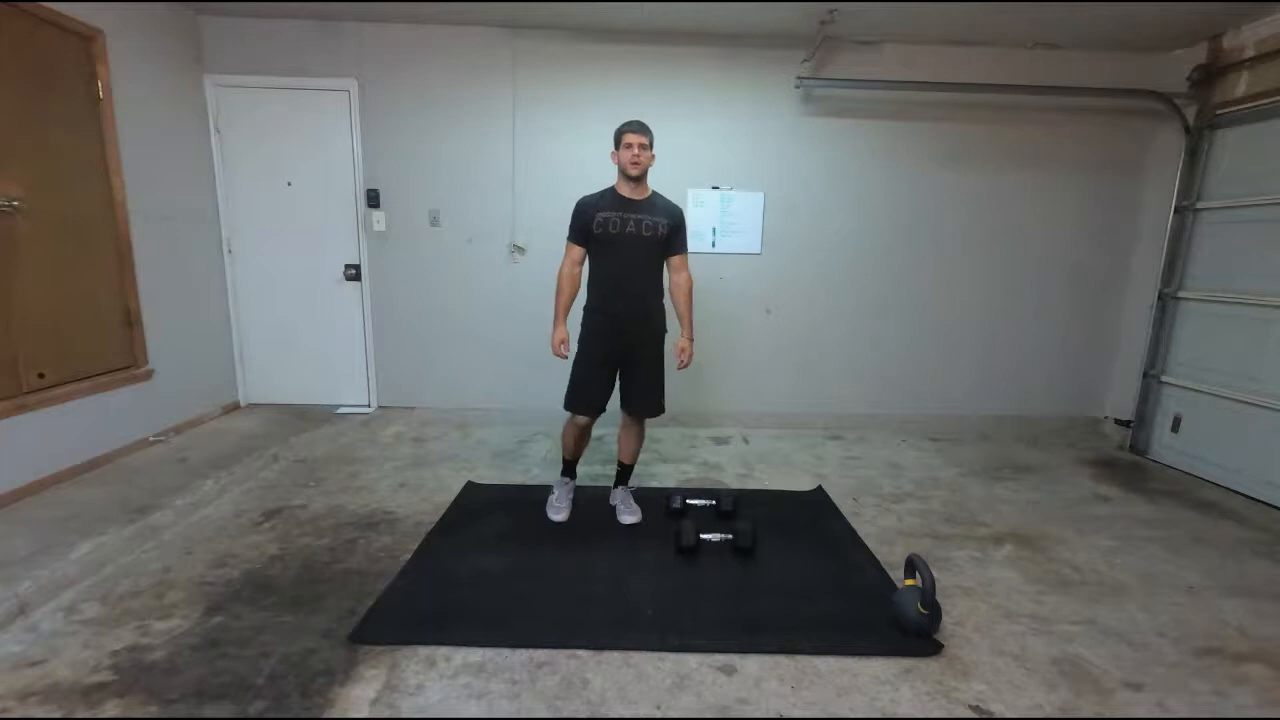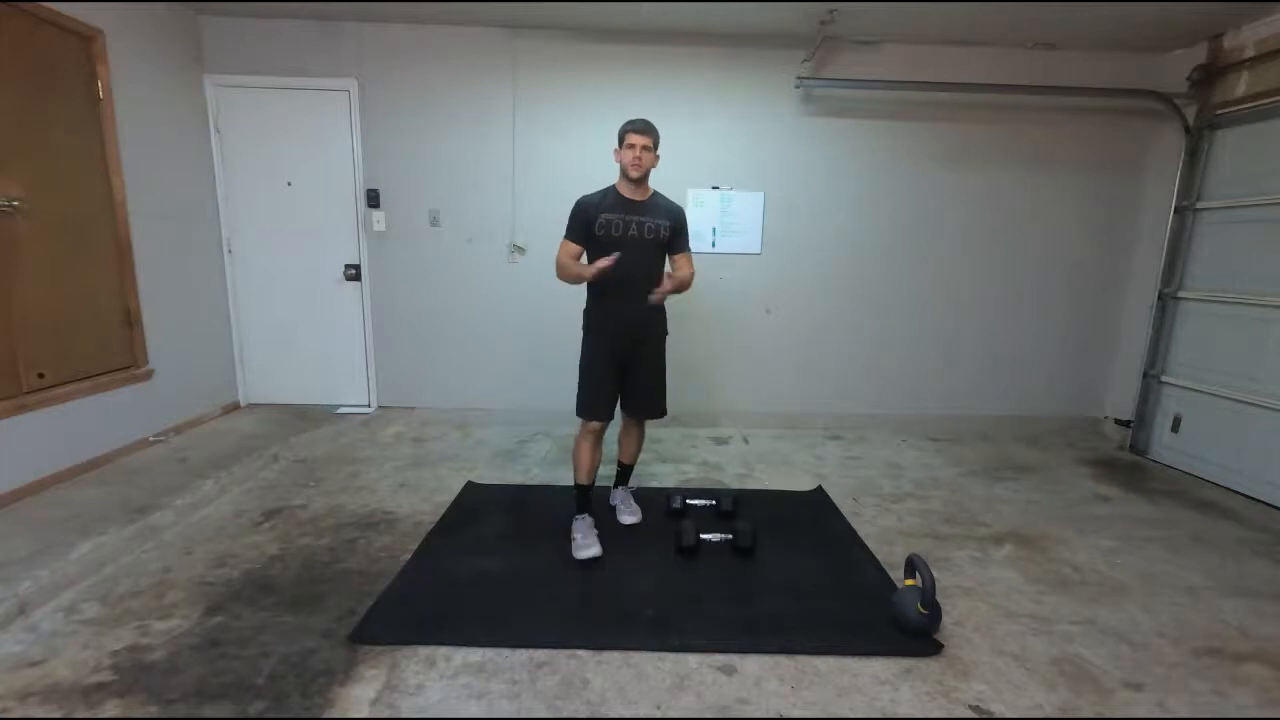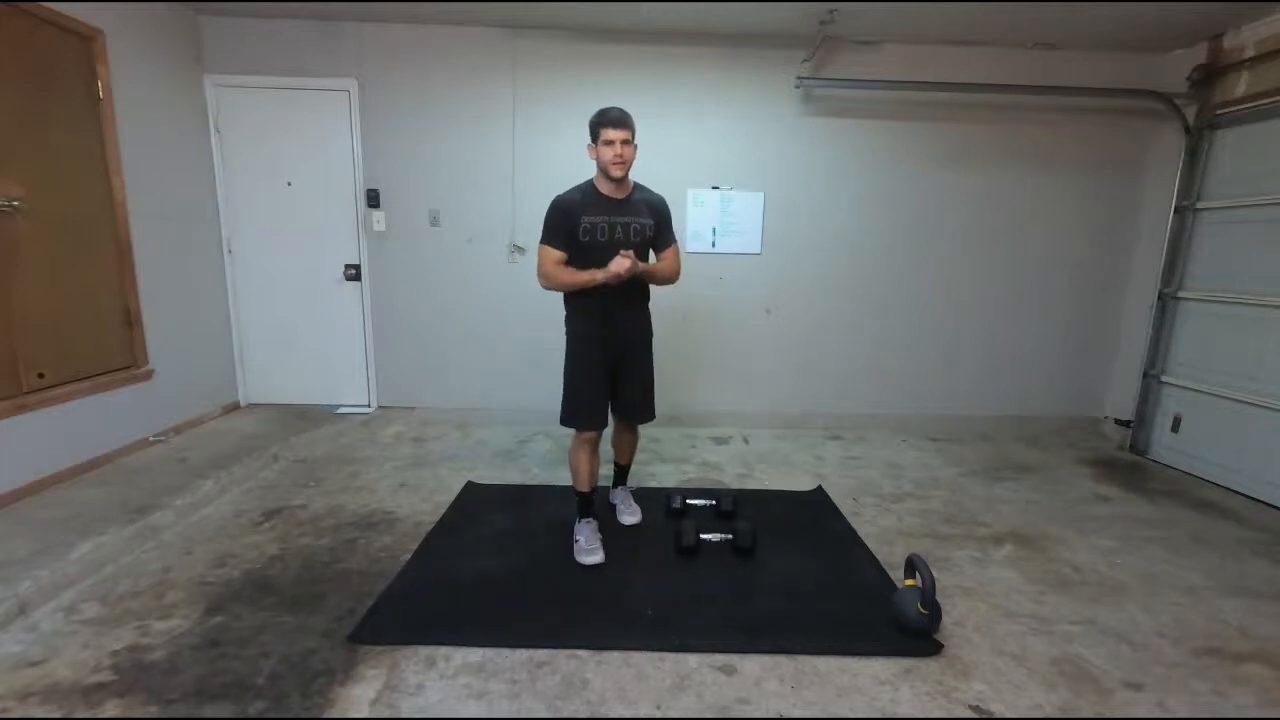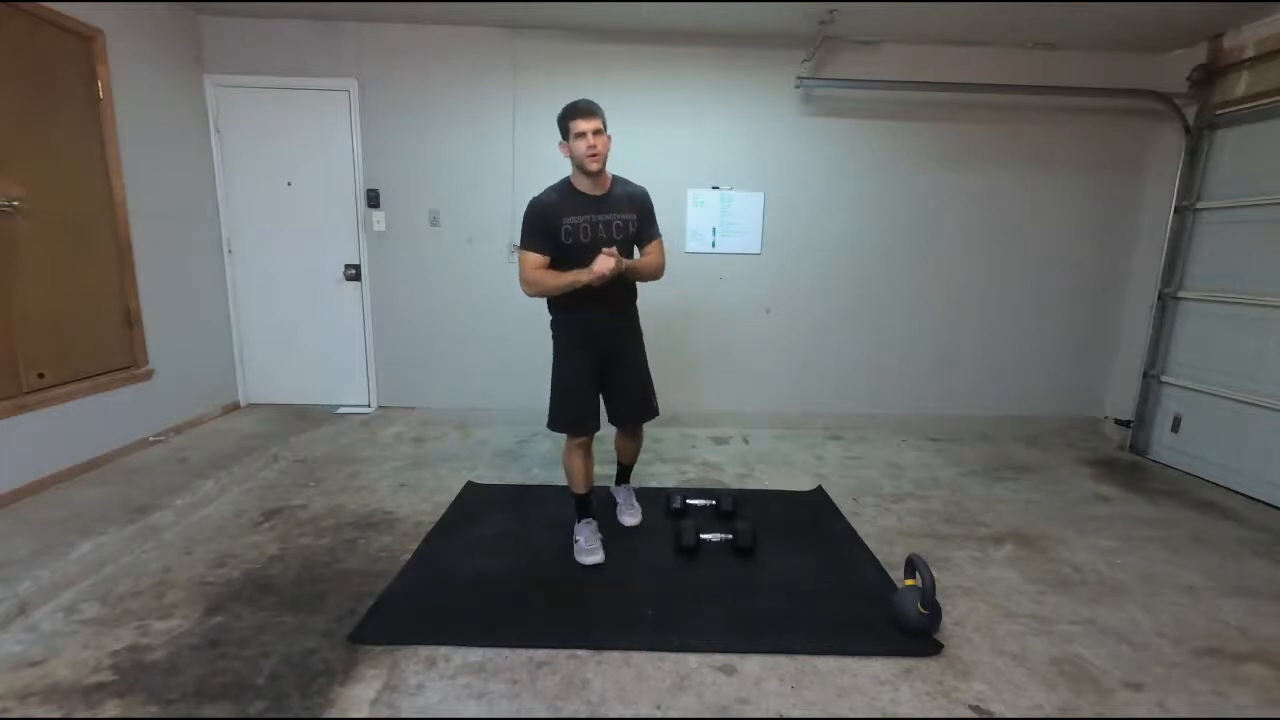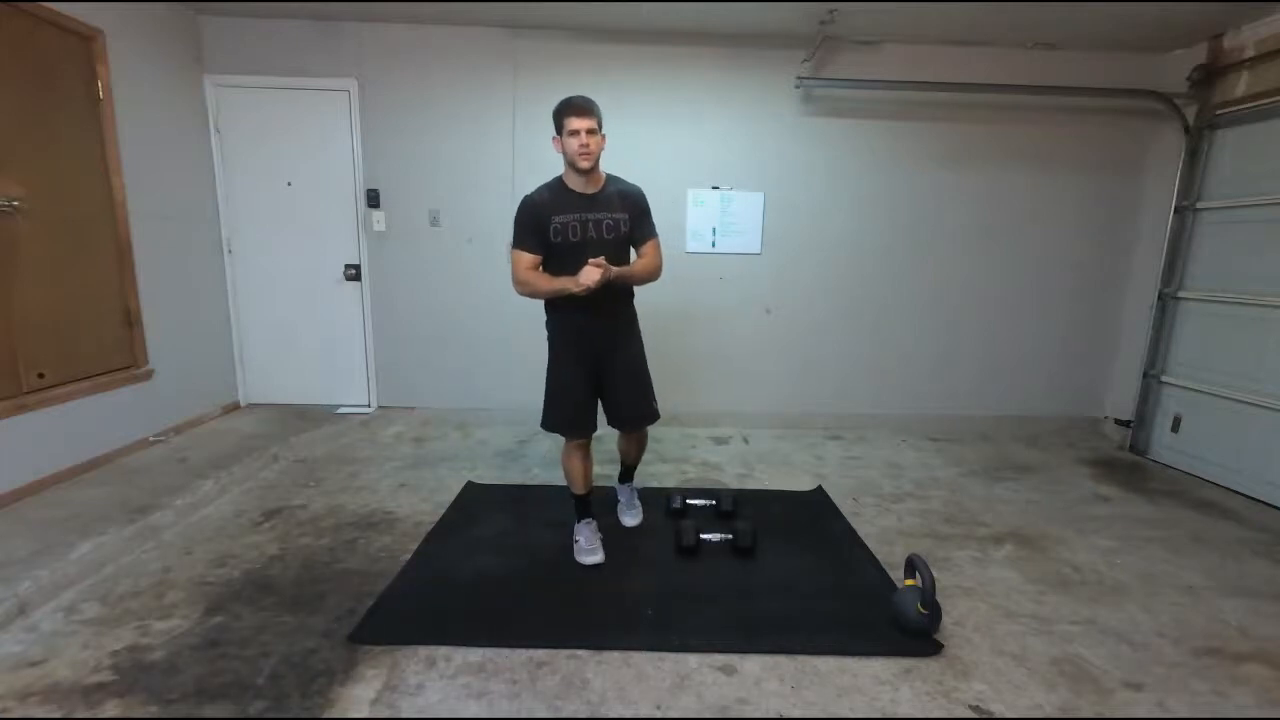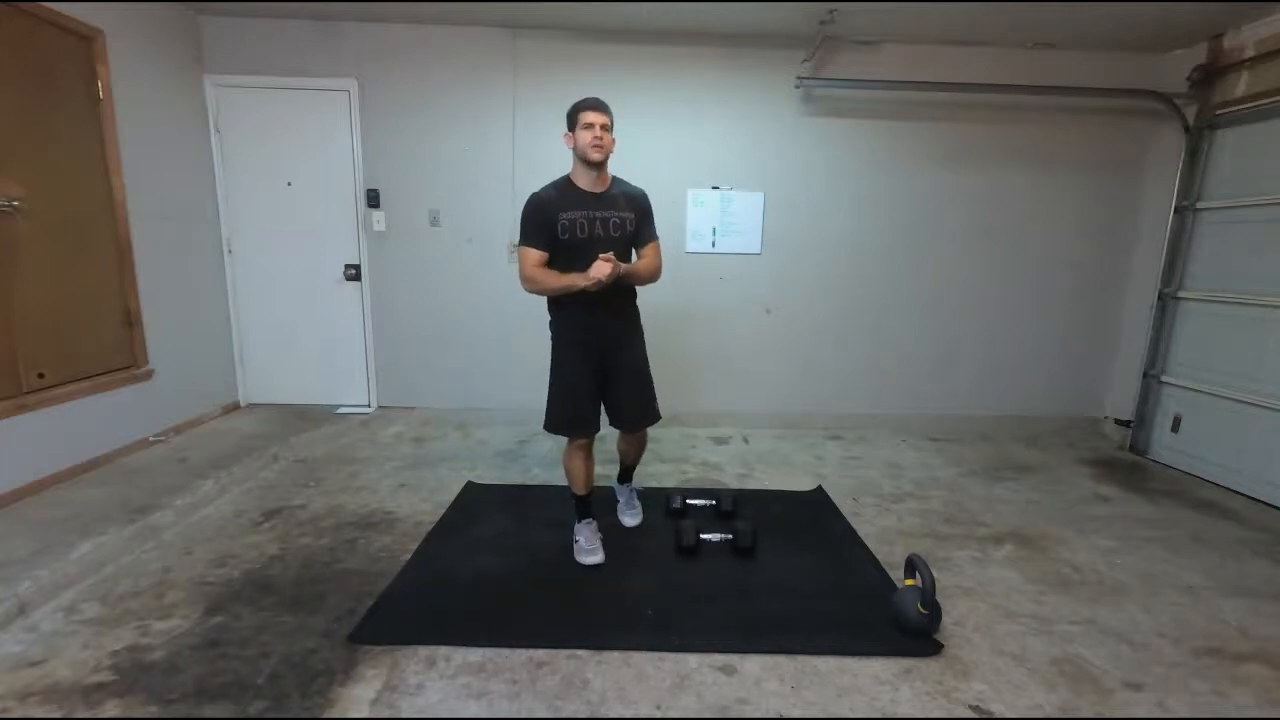
dt=0.5s
person 1, frame 1
left shoulder: (669, 213)
right shoulder: (590, 207)
left elbow: (679, 275)
right elbow: (571, 266)
left wrist: (686, 331)
right wrist: (559, 322)
left hip: (647, 332)
right hip: (598, 329)
left knee: (636, 414)
right knee: (582, 416)
left ankle: (621, 488)
right ankle: (566, 479)
person 1, frame 2
left shoulder: (670, 212)
right shoulder: (590, 206)
left elbow: (685, 270)
right elbow: (563, 264)
left wrist: (673, 283)
right wrist: (588, 269)
left hip: (649, 332)
right hip: (602, 330)
left knee: (636, 415)
right knee: (593, 422)
left ankle: (622, 489)
right ankle: (582, 515)
person 1, frame 3
left shoulder: (653, 205)
right shoulder: (567, 205)
left elbow: (672, 267)
right elbow: (547, 273)
left wrist: (638, 268)
right wrist: (603, 273)
left hip: (635, 333)
right hip: (587, 335)
left knee: (629, 419)
right knee: (587, 430)
left ankle: (620, 488)
right ankle: (585, 519)
person 1, frame 4
left shoulder: (635, 197)
right shoulder: (546, 206)
left elbow: (657, 263)
right elbow: (530, 280)
left wrist: (622, 265)
right wrist: (588, 273)
left hip: (624, 332)
right hip: (574, 338)
left knee: (631, 422)
right knee: (579, 435)
left ankle: (623, 486)
right ankle: (584, 520)
person 1, frame 5
left shoulder: (630, 197)
right shoulder: (537, 205)
left elbow: (653, 264)
right elbow: (523, 278)
left wrist: (612, 273)
right wrist: (574, 282)
left hip: (622, 335)
right hip: (569, 340)
left knee: (636, 426)
right knee: (577, 436)
left ankle: (626, 486)
right ankle: (584, 521)
person 1, frame 6
left shoulder: (634, 199)
right shoulder: (545, 203)
left elbow: (653, 267)
right elbow: (530, 277)
left wrist: (620, 271)
right wrist: (585, 278)
left hip: (625, 335)
right hip: (573, 340)
left knee: (635, 426)
right knee: (579, 437)
left ankle: (625, 486)
right ankle: (584, 522)
